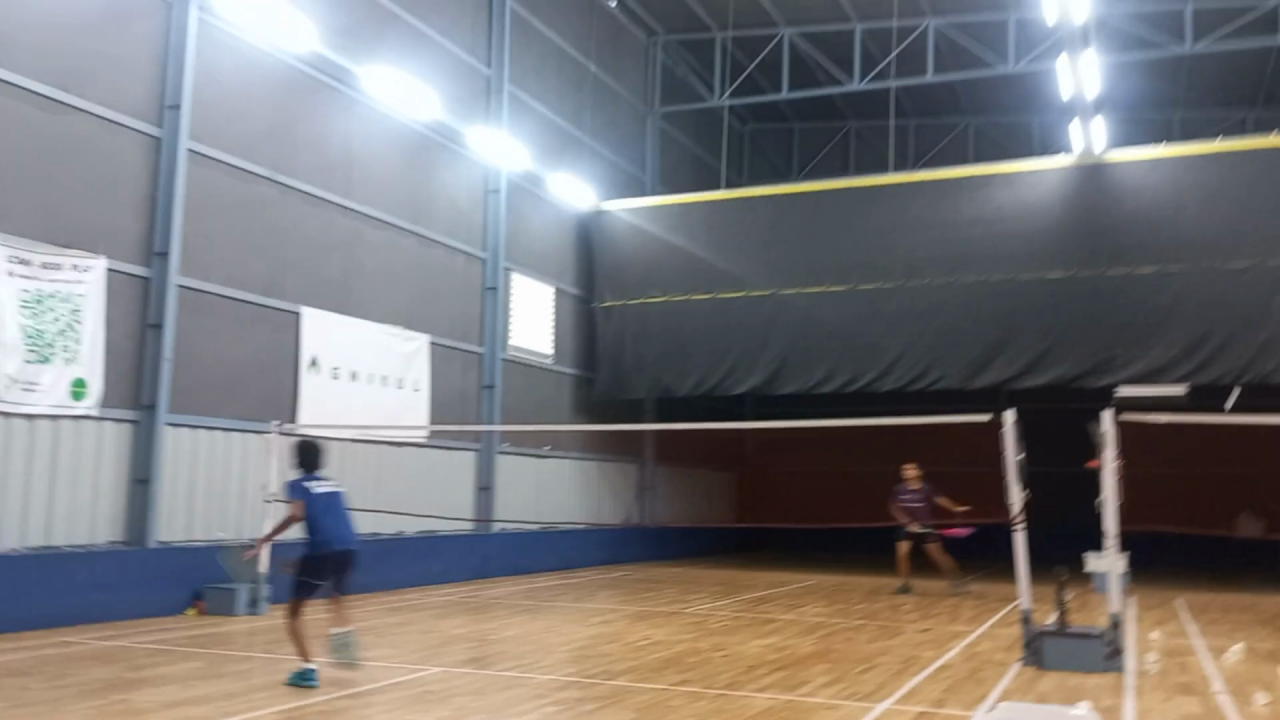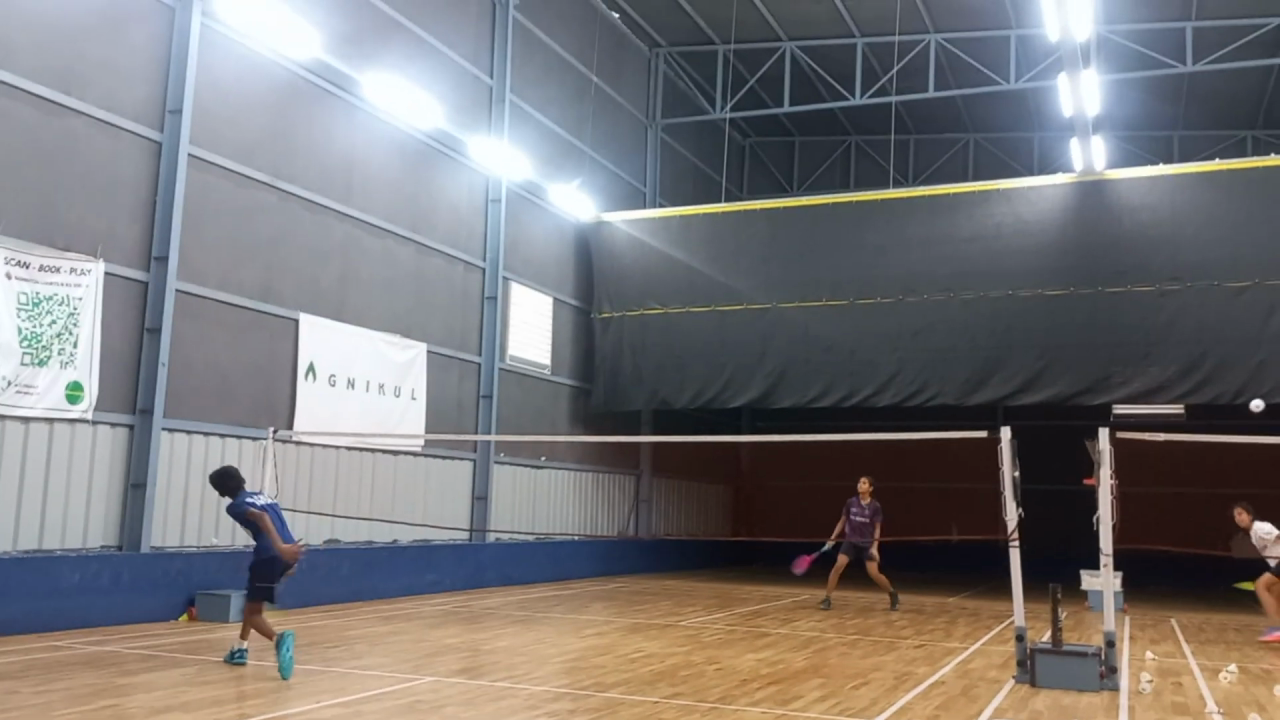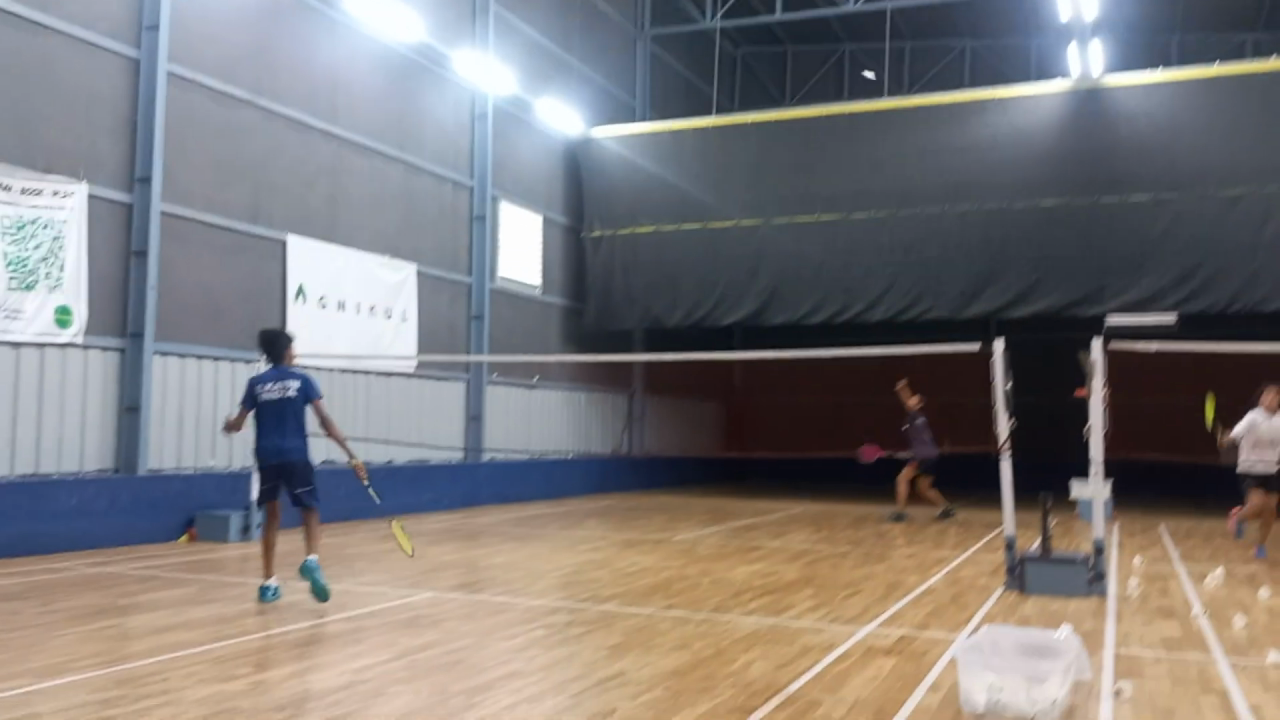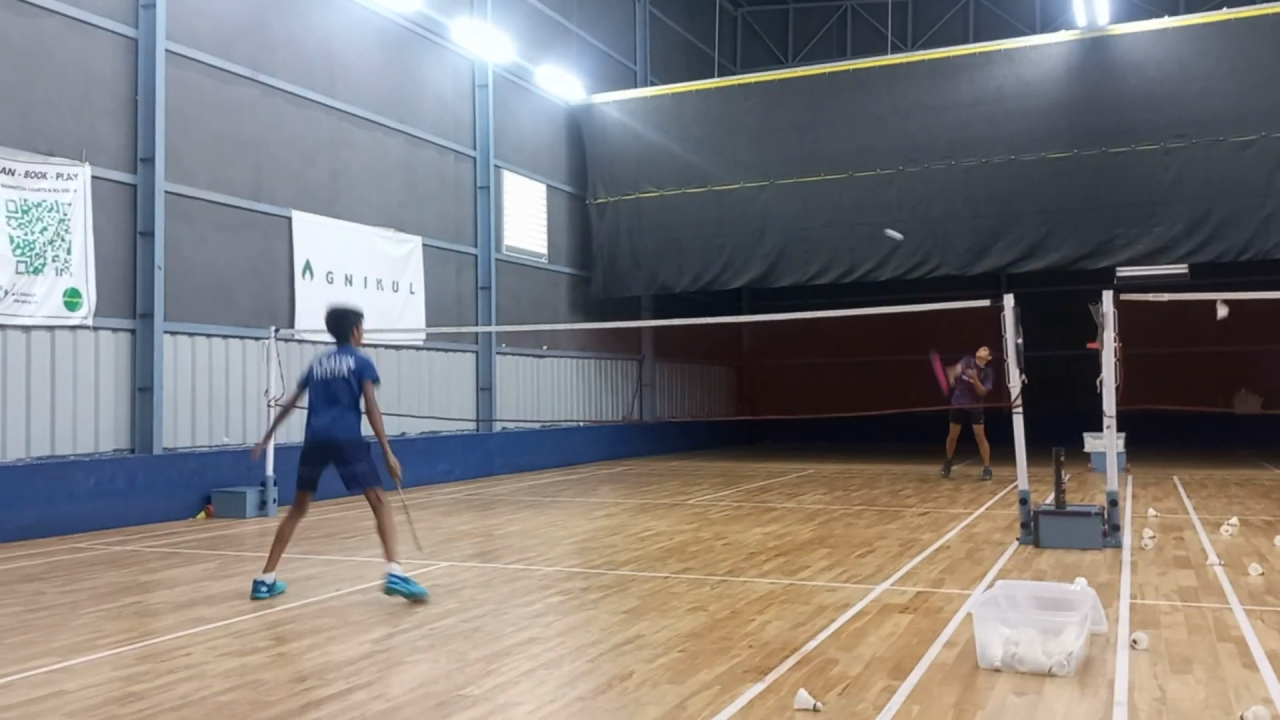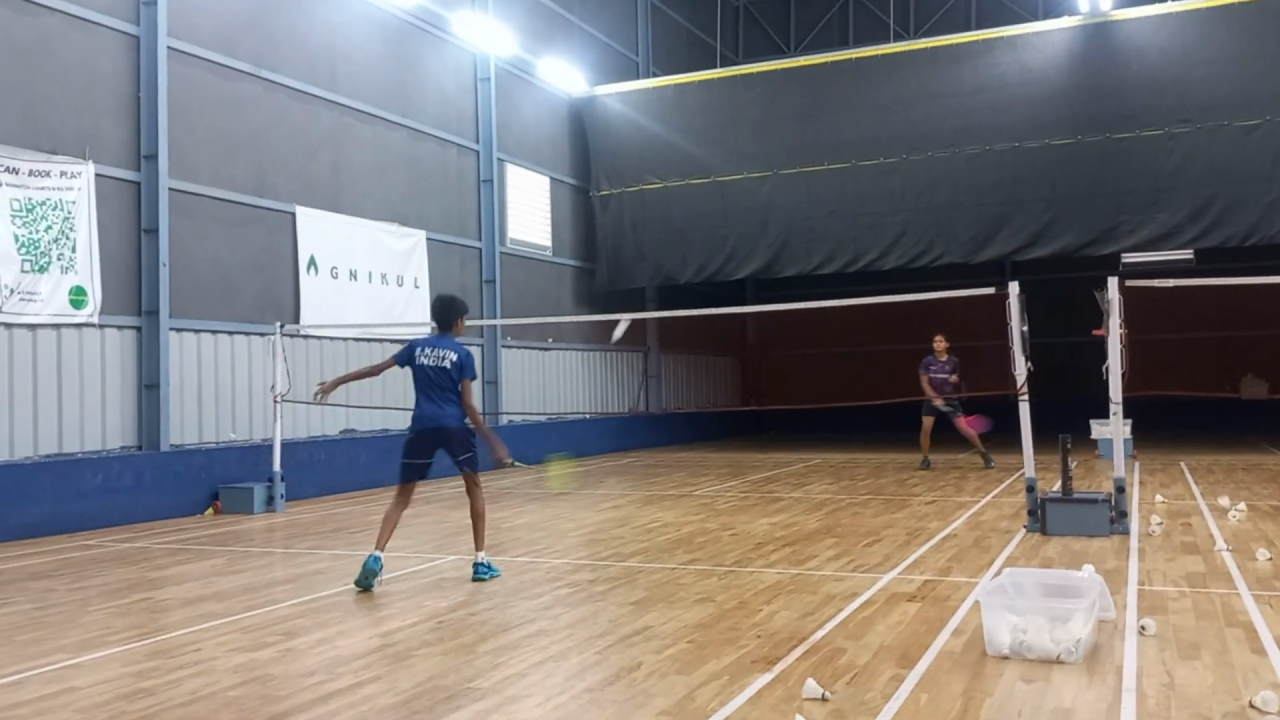
dt=0.7s
person 1, frame 1
left shoulder: (298, 485)
right shoulder: (335, 486)
left elbow: (296, 514)
left wrist: (263, 540)
right wrist: (301, 562)
left hip: (323, 548)
right hip: (349, 547)
left knee: (294, 612)
right knee: (337, 596)
left ankle: (308, 668)
right ankle: (342, 631)
person 1, frame 2
left shoulder: (235, 506)
right shoulder: (261, 497)
left elbow: (261, 517)
right elbow: (274, 522)
left wrist: (279, 547)
left hip: (270, 554)
right hip: (287, 552)
left knee: (254, 613)
right knee: (253, 598)
left ankle: (279, 639)
right ankle: (240, 648)
person 1, frame 3
left shoulder: (256, 383)
right shoulder: (302, 380)
left elbow: (238, 424)
right elbow: (325, 421)
left wrist: (228, 426)
right wrist: (350, 454)
left hip: (268, 458)
right hip: (296, 457)
left knee: (272, 518)
right knee: (311, 519)
left ankle: (269, 583)
right ankle: (311, 560)
person 1, frame 4
left shoulder: (318, 362)
right shoulder: (361, 361)
left elbow: (290, 405)
right elbow: (371, 408)
left wrist: (266, 438)
right wrist: (388, 453)
left hip: (315, 440)
right hip: (346, 439)
left knee: (298, 509)
right knee: (381, 505)
left ankle: (265, 579)
right ankle: (395, 574)
person 1, frame 5
left shoulder: (416, 347)
right shoulder: (463, 354)
left elbow: (375, 369)
right elbow: (469, 406)
left wrist: (336, 382)
right wrist: (495, 443)
left hip: (421, 427)
right hip: (454, 426)
left knee: (401, 498)
right knee: (474, 488)
left ankle: (376, 557)
right ankle: (480, 561)
